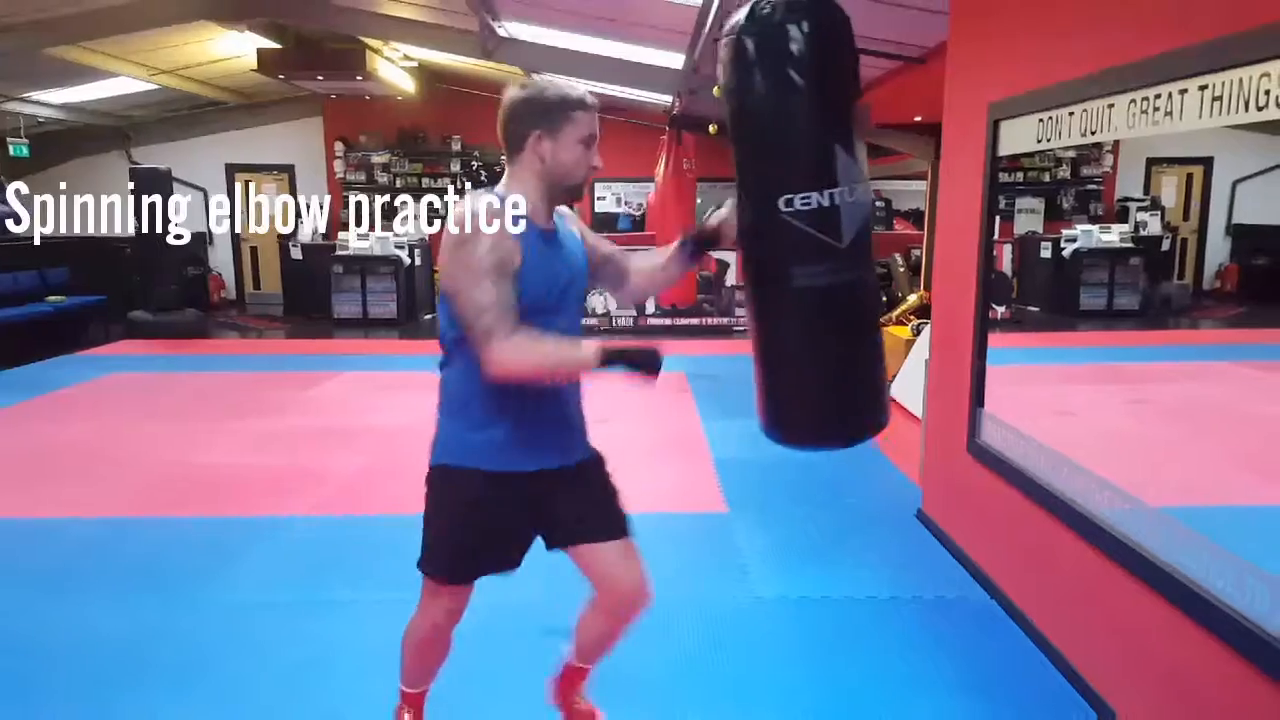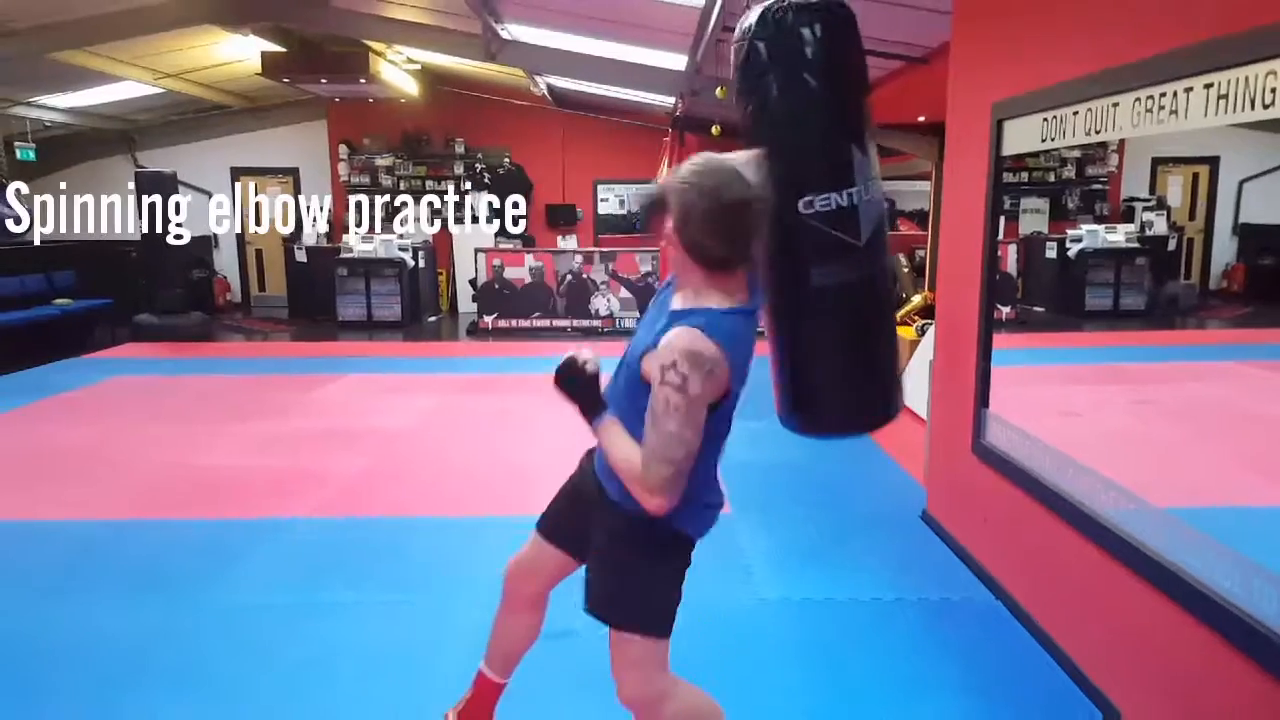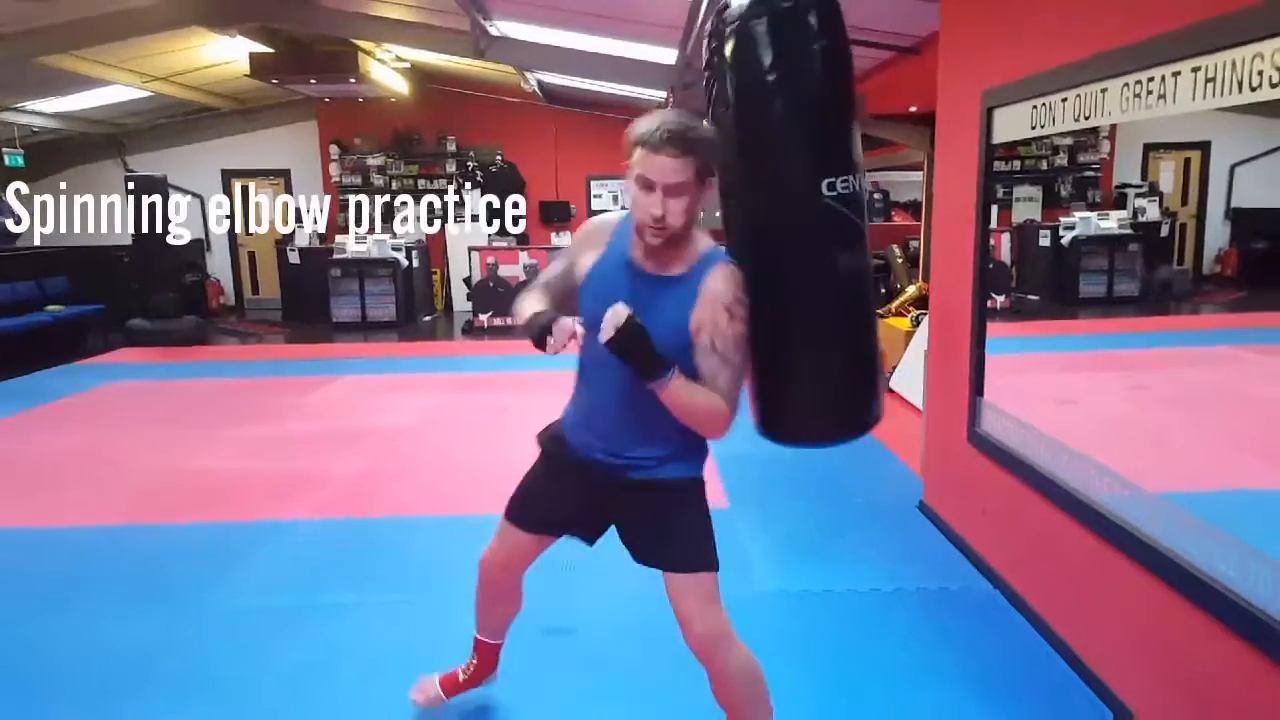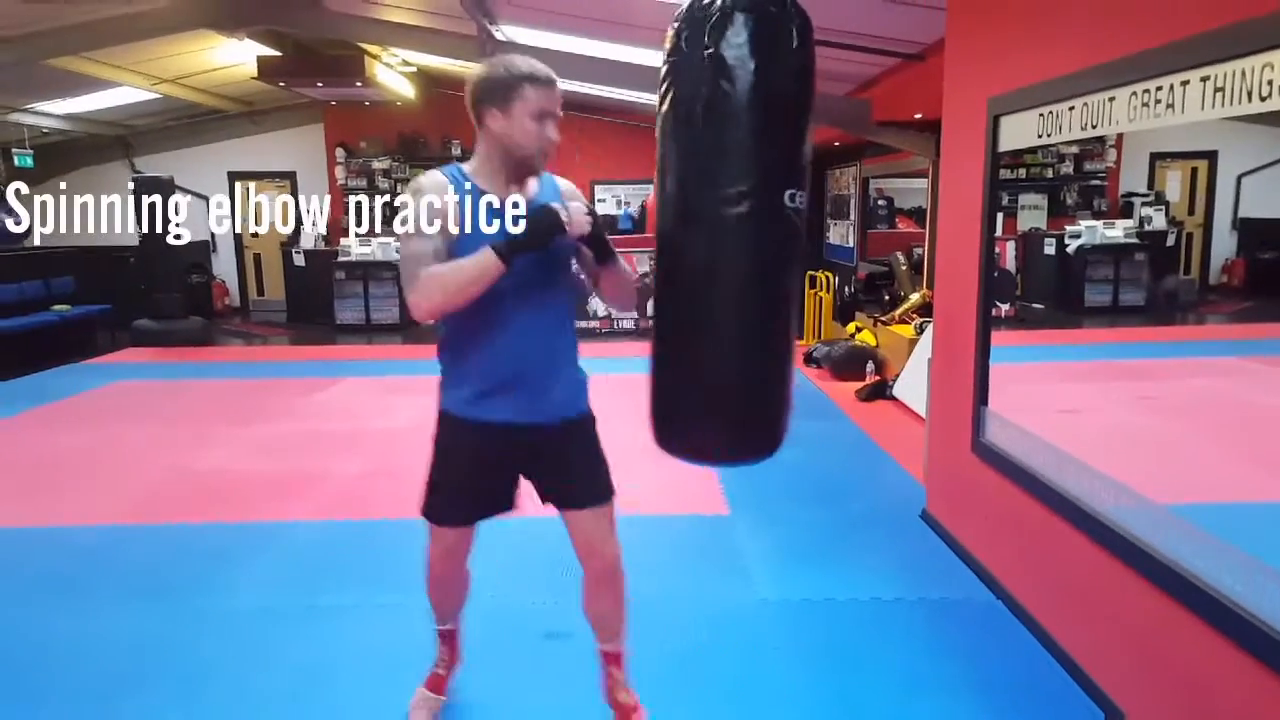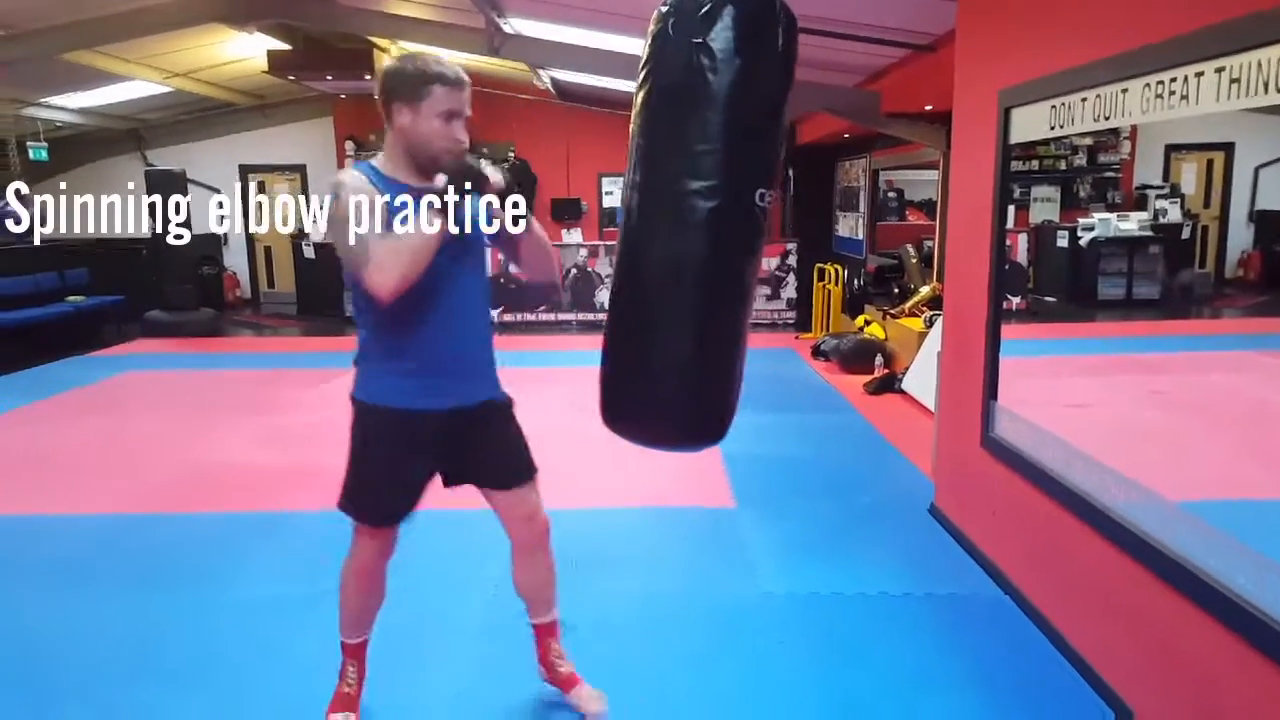
dt=0.4s
person 1, frame 1
left shoulder: (566, 227)
right shoulder: (480, 227)
left elbow: (631, 280)
right elbow: (501, 354)
left wrist: (695, 244)
right wrist: (607, 354)
left hip: (562, 453)
right hip: (478, 462)
left knee: (626, 590)
right knee: (442, 607)
person 1, frame 2
left shoulder: (689, 350)
right shoulder: (729, 269)
left elbow: (656, 493)
left wrist: (594, 408)
left hip: (652, 518)
right hip: (607, 474)
right knee: (523, 579)
person 1, frame 3
left shoulder: (717, 285)
right shoulder: (602, 234)
left elbow: (717, 420)
right elbow: (536, 297)
left wrist: (652, 365)
right wrist: (541, 320)
left hip: (664, 477)
right hip: (578, 450)
left knee: (707, 630)
right knee: (499, 565)
right ankle: (482, 663)
person 1, frame 4
left shoulder: (561, 194)
right shoulder: (437, 193)
left elbow: (625, 297)
right elbow: (424, 300)
left wrist: (599, 248)
right wrist: (512, 245)
left hip: (562, 414)
right hip: (474, 417)
left knee: (602, 555)
right knee: (447, 551)
right ankle: (447, 657)
person 1, frame 5
right shoulder: (356, 189)
left elbow: (544, 269)
right elbow: (384, 277)
left hip: (477, 398)
right hip: (393, 406)
left knee: (532, 526)
right knee: (371, 545)
left ankle: (552, 658)
